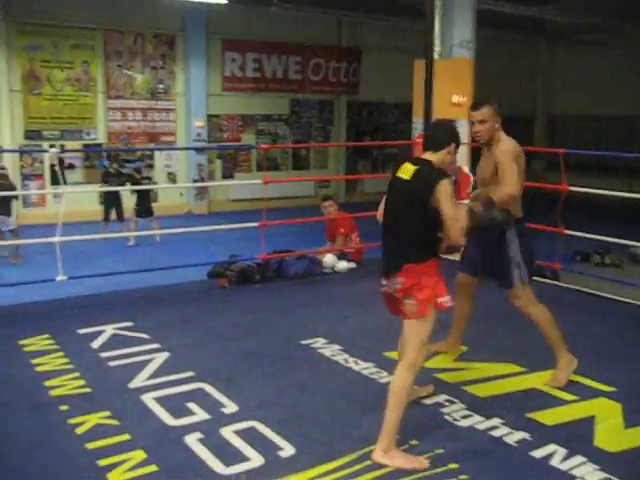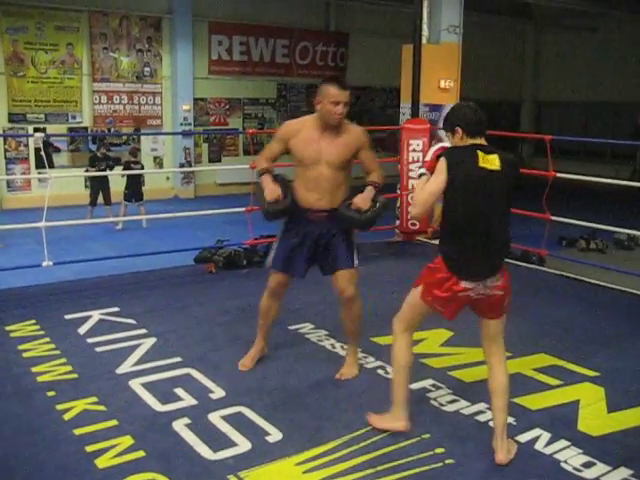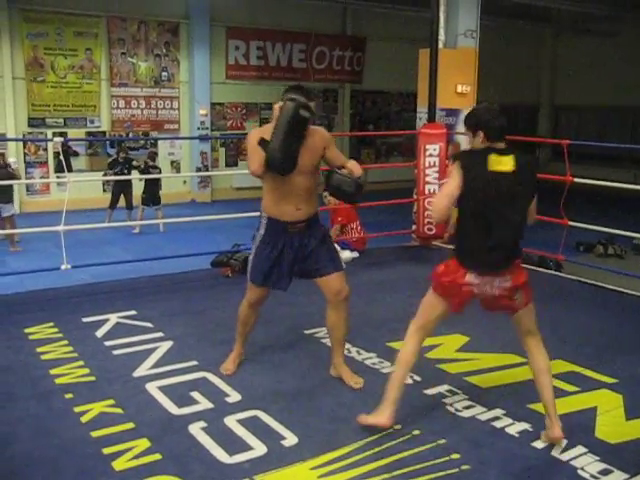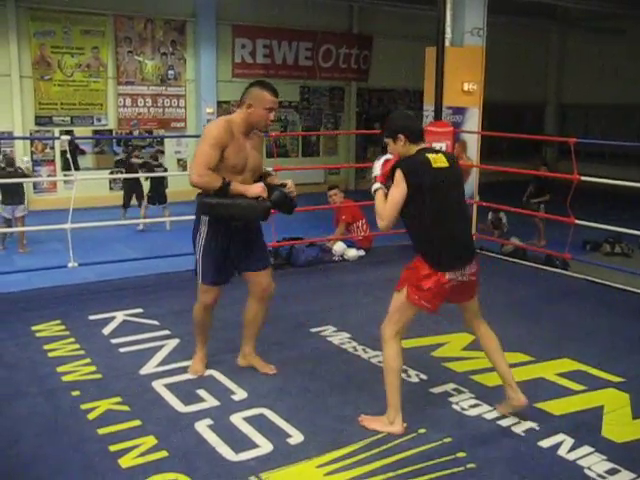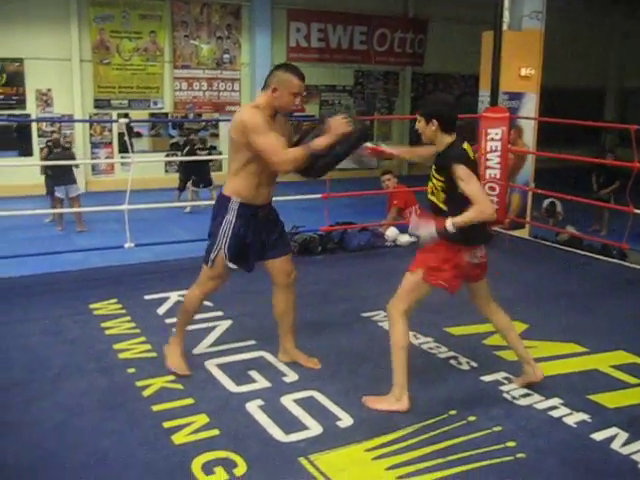
dt=1s
person 1, frame 1
left shoulder: (402, 170)
right shoulder: (439, 180)
left elbow: (386, 213)
right elbow: (456, 236)
left hip: (393, 268)
right hip: (418, 271)
left knee: (410, 334)
right knee: (412, 358)
left ankle: (404, 393)
right ankle: (385, 448)
person 1, frame 2
left shoulder: (451, 159)
right shoulder: (509, 165)
left elbow: (416, 209)
left wrist: (427, 173)
left hip: (453, 269)
right hip: (493, 272)
left knee: (401, 328)
right knee: (495, 353)
left ankle: (399, 414)
right ankle: (500, 442)
person 1, frame 3
left shoulder: (466, 161)
right shoulder: (526, 166)
left elbow: (437, 213)
left wrist: (447, 177)
left hip: (465, 270)
right hip: (506, 272)
left knee: (416, 332)
right knee: (531, 339)
left ankle: (385, 411)
right ankle: (553, 423)
person 1, frame 4
left shoulder: (406, 167)
right shoulder: (450, 162)
left elbow: (385, 221)
left wrist: (380, 181)
left hip: (432, 266)
right hip: (465, 262)
left knee: (390, 334)
right knee: (477, 323)
left ankle: (393, 418)
right ankle: (513, 392)
person 1, frame 5
left shoulder: (453, 161)
right shoulder: (456, 149)
left elbow: (486, 209)
left wrist: (445, 225)
left hip: (449, 248)
right hip: (475, 245)
left knee: (397, 310)
right knee: (486, 305)
left ankle: (399, 396)
right ankle: (529, 367)
person 2, frame 1
left shoulder: (505, 149)
right shoulder: (487, 149)
left elbow: (511, 190)
left wrist: (474, 204)
right wrist: (473, 199)
left hip: (505, 232)
right hip: (485, 229)
left knee: (523, 302)
right knee: (462, 285)
left ankle: (564, 358)
right ankle: (453, 341)
person 2, frame 2
left shoulder: (356, 135)
right shoulder: (292, 129)
left elbow: (375, 172)
right elbow: (261, 160)
left wrist: (368, 193)
right wrist: (267, 181)
left hip: (335, 221)
right hip: (299, 220)
left knee: (348, 292)
right knee: (275, 286)
left ankle: (352, 353)
right ankle: (259, 346)
person 2, frame 3
left shoulder: (320, 136)
right shoulder: (260, 135)
left elbow: (340, 165)
right elbow: (258, 170)
left wrist: (352, 168)
right wrist: (275, 126)
left hip: (311, 228)
right hip: (275, 229)
left knee: (339, 294)
right knee: (254, 296)
left ankle: (338, 363)
right ankle: (238, 350)
person 2, frame 4
left shoulder: (257, 138)
right shoulder: (218, 130)
right elbow: (197, 176)
left wrist: (280, 184)
right wrist: (243, 188)
left hip: (245, 222)
right hip: (214, 222)
left knee: (263, 289)
right knee: (208, 297)
left ankle: (247, 353)
right ankle: (200, 349)
person 2, frame 5
left shoulder: (278, 118)
right shoulder: (251, 117)
left elbow: (293, 160)
right elbow: (284, 163)
right wrist: (324, 140)
left hip: (263, 209)
right hip: (236, 210)
left knee: (286, 277)
right knee: (210, 283)
left ankle: (288, 348)
right ankle: (175, 342)
